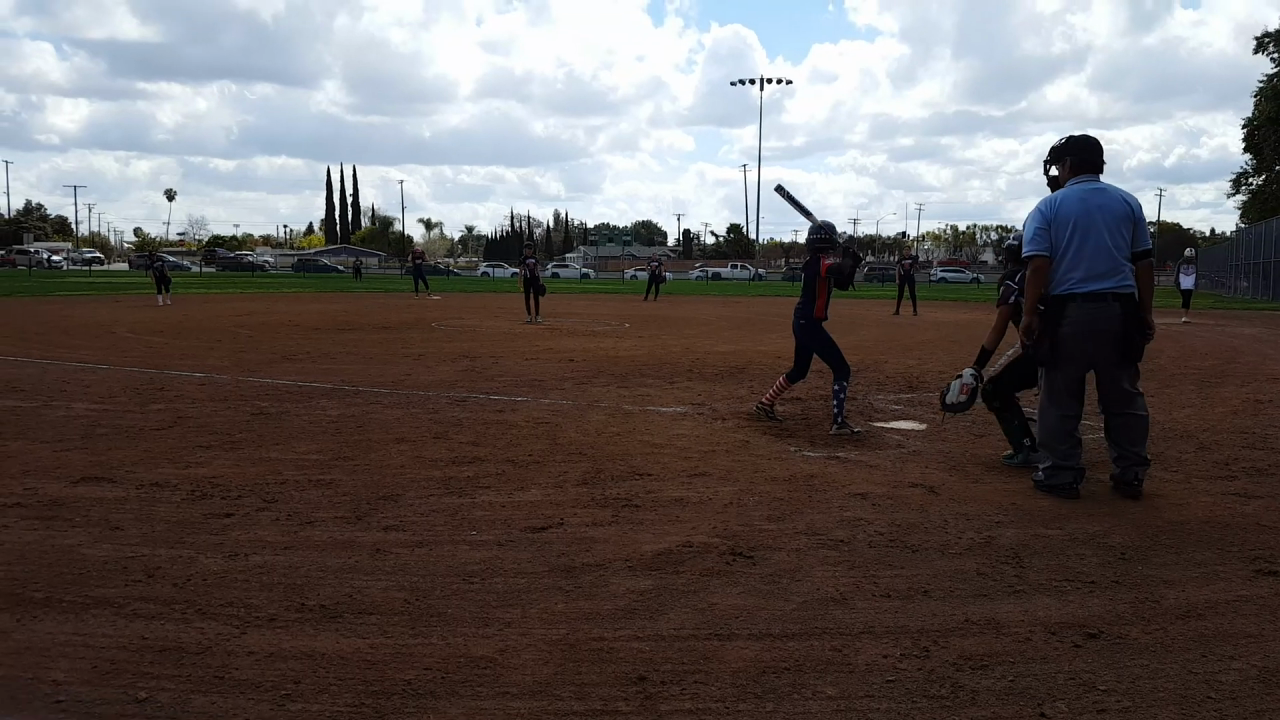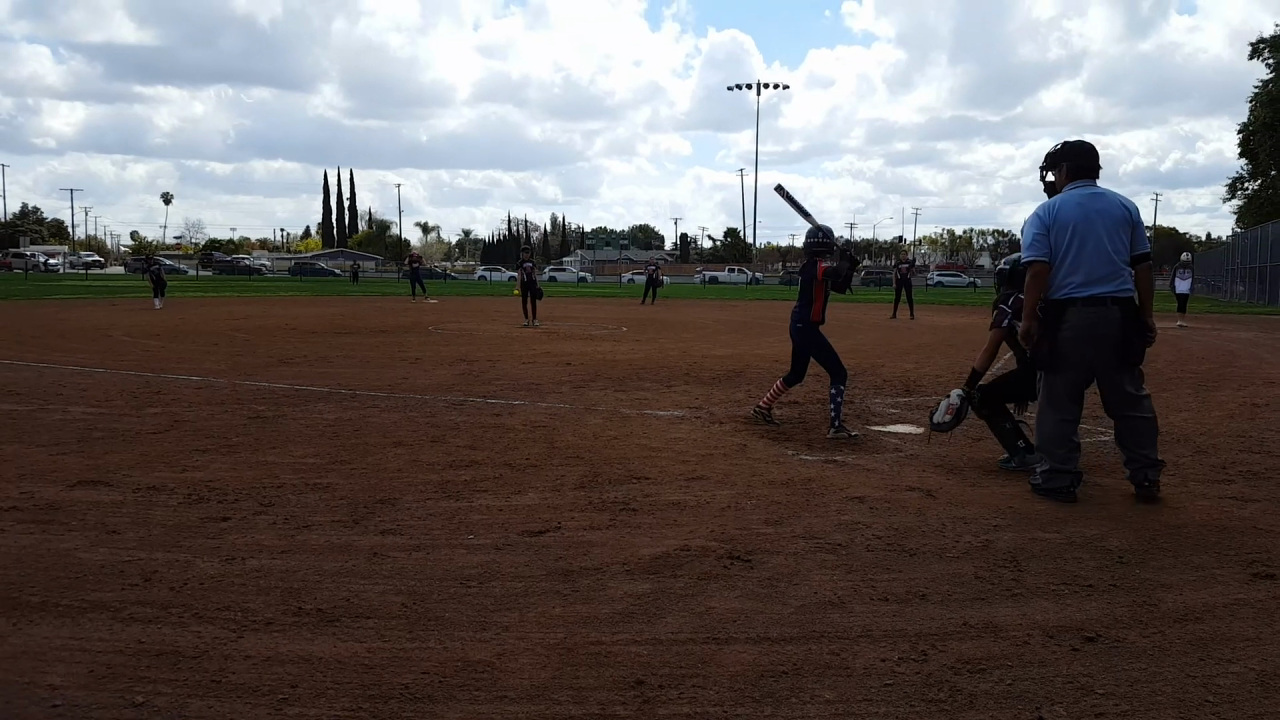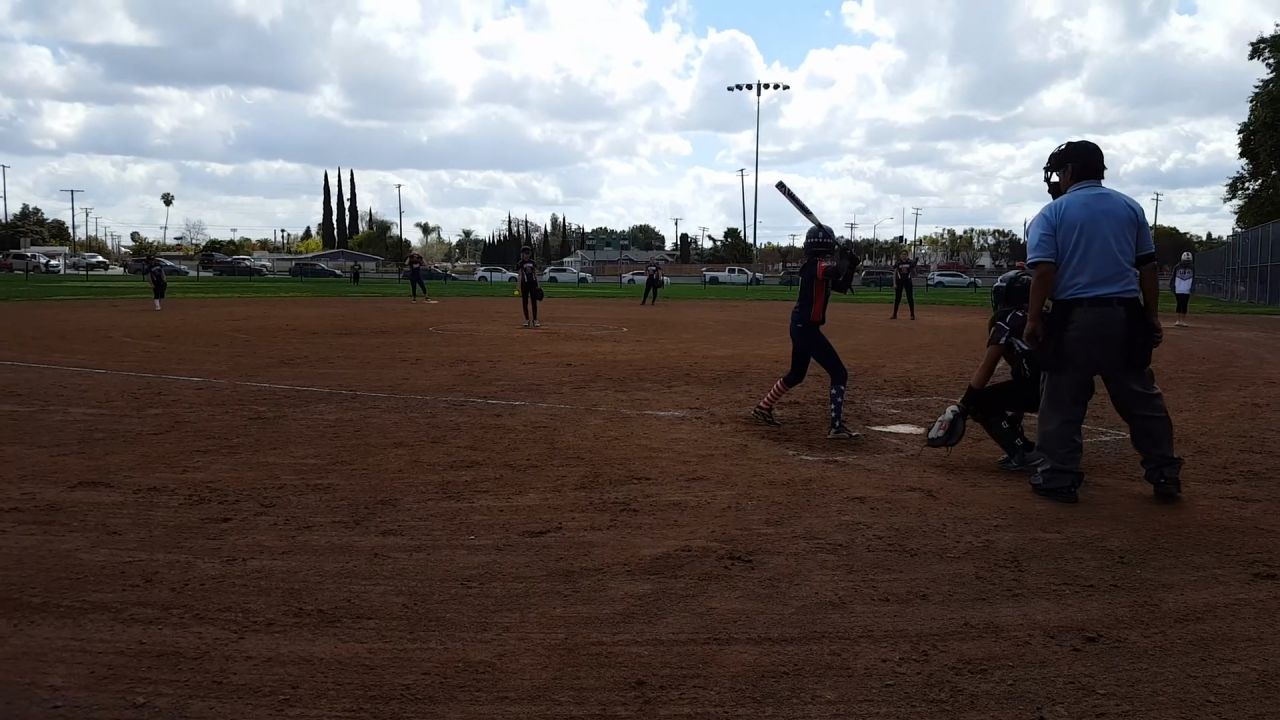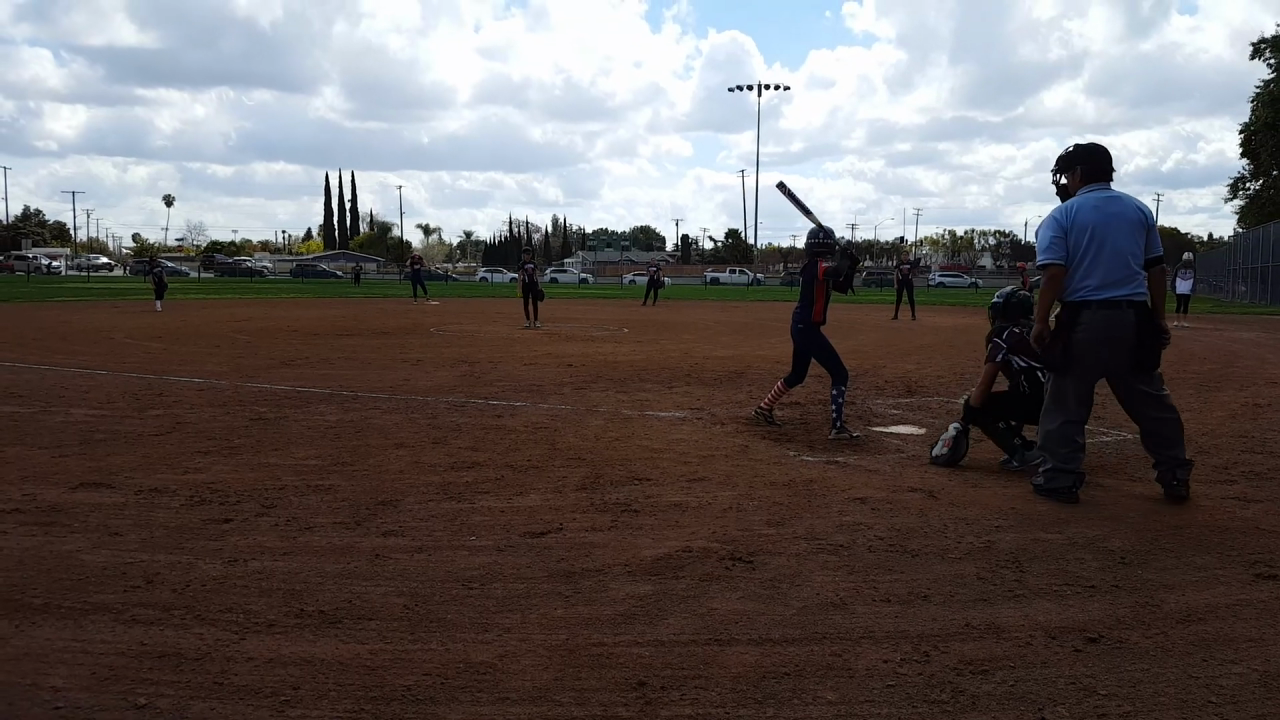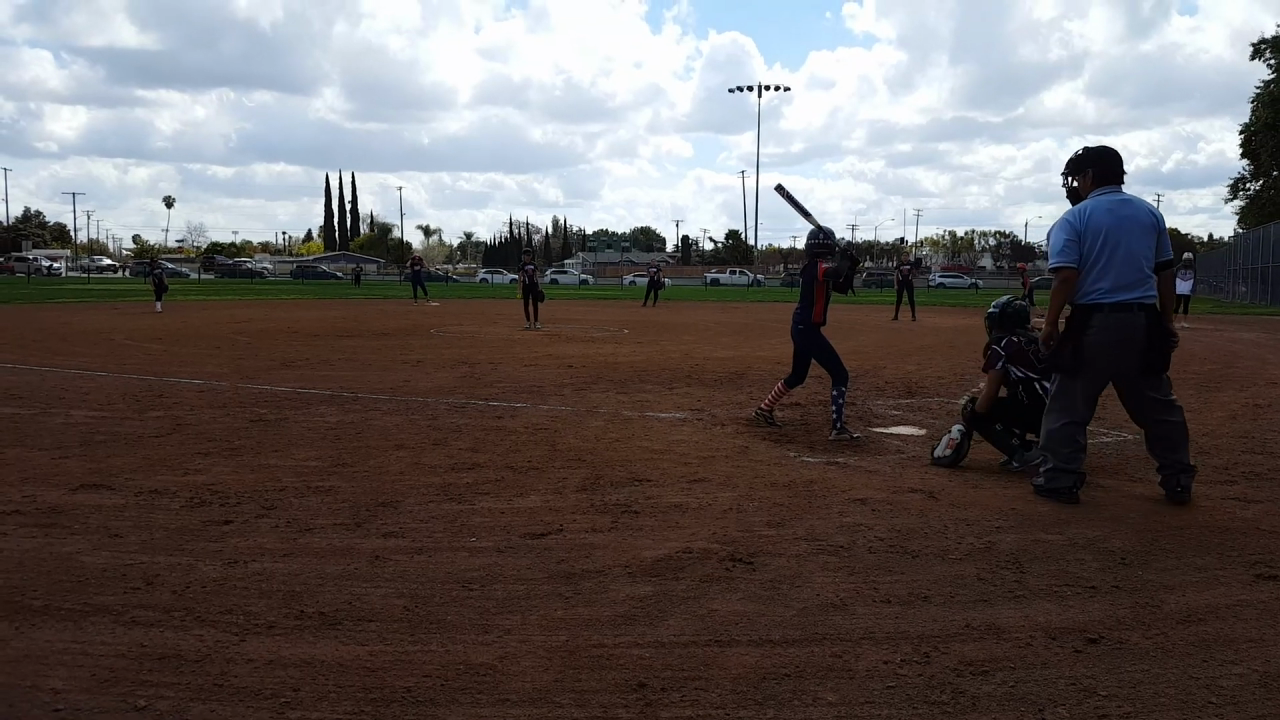
dt=0.1s
person 1, frame 1
left shoulder: (1049, 206)
right shoulder: (1128, 202)
left elbow: (1039, 266)
right elbow: (1143, 263)
left wrist: (1030, 313)
right wrist: (1145, 312)
left hip: (1068, 313)
right hip: (1119, 312)
left knee: (1061, 399)
right knee: (1125, 397)
left ankle: (1060, 475)
right ankle: (1131, 473)
person 1, frame 2
left shoulder: (1047, 211)
right shoulder: (1125, 207)
left elbow: (1038, 271)
right elbow: (1142, 266)
left wrist: (1029, 318)
right wrist: (1146, 316)
left hip: (1068, 317)
right hip: (1119, 315)
left knee: (1060, 402)
right knee: (1130, 400)
left ankle: (1058, 478)
right ankle: (1146, 476)
person 1, frame 3
left shoulder: (1053, 213)
right shoulder: (1131, 207)
left elbow: (1044, 272)
right elbow: (1147, 267)
left wrist: (1033, 319)
right wrist: (1151, 317)
left hip: (1075, 318)
right hip: (1125, 316)
left knee: (1061, 404)
right knee: (1141, 400)
left ankle: (1058, 479)
right ankle: (1165, 474)
person 1, frame 4
left shoulder: (1062, 215)
right shoulder: (1140, 210)
left elbow: (1053, 274)
right elbow: (1156, 270)
left wrist: (1041, 321)
right wrist: (1159, 319)
left hip: (1083, 320)
right hip: (1133, 319)
left knee: (1065, 404)
right knee: (1150, 401)
left ankle: (1060, 478)
right ankle: (1176, 475)
person 1, frame 5
left shoulder: (1075, 218)
right shoulder: (1151, 214)
left elbow: (1067, 277)
right elbow: (1165, 273)
left wrist: (1051, 324)
right wrist: (1167, 321)
left hip: (1094, 323)
right hip: (1142, 322)
left knee: (1068, 405)
right knee: (1157, 406)
left ankle: (1060, 478)
right ankle: (1178, 480)
person 2, frame 1
left shoulder: (816, 263)
right shoulder: (819, 262)
left elbow: (843, 284)
right elbow: (840, 271)
left wrist: (853, 264)
right wrist: (847, 257)
left hip: (804, 323)
right hip: (810, 324)
left knee: (799, 371)
right knee: (842, 369)
left ankle: (765, 404)
right ankle: (838, 423)
person 2, frame 2
left shoulder: (813, 266)
right shoulder: (816, 266)
left elbow: (841, 287)
right elbow: (837, 274)
left wrist: (850, 267)
right wrist: (844, 260)
left hip: (800, 326)
right hip: (807, 327)
left knee: (796, 374)
right knee: (838, 373)
left ankle: (762, 408)
right ankle: (835, 426)
person 2, frame 3
left shoulder: (815, 266)
right shoulder: (816, 265)
left elbow: (842, 287)
right elbow: (836, 273)
left wrist: (850, 267)
right wrist: (844, 259)
left hip: (801, 326)
right hip: (807, 328)
left knee: (796, 375)
right knee: (838, 373)
left ankle: (763, 408)
right ankle: (836, 426)
person 2, frame 4
left shoulder: (817, 267)
right shoulder: (817, 265)
left elbow: (843, 287)
right elbow: (837, 273)
left wrist: (851, 267)
right wrist: (844, 259)
left hip: (802, 327)
right hip: (808, 328)
left knee: (797, 375)
right knee: (839, 374)
left ankle: (764, 409)
right ankle: (837, 427)
person 2, frame 5
left shoulder: (816, 268)
right shoulder: (817, 266)
left elbow: (843, 288)
right elbow: (837, 274)
left wrist: (851, 267)
right wrist: (844, 260)
left hip: (802, 328)
right hip: (808, 329)
left knee: (797, 376)
right knee: (839, 374)
left ankle: (764, 409)
right ankle: (837, 428)
person 3, frame 1
left shoulder: (1014, 280)
left elbow: (997, 330)
left wrist: (976, 367)
right wrist: (1028, 372)
left knee: (994, 390)
left ankle: (1028, 450)
person 3, frame 2
left shoulder: (1008, 303)
left elbow: (989, 351)
left wrist: (967, 389)
right wrist: (1024, 395)
left knee: (982, 397)
left ankle: (1024, 453)
person 3, frame 3
left shoulder: (1006, 320)
left elbow: (985, 370)
left wrist: (962, 407)
right wrist: (1017, 410)
left knee: (977, 401)
left ankle: (1023, 451)
person 3, frame 4
left shoulder: (1003, 335)
left elbow: (984, 387)
left wrist: (962, 425)
right wrist: (1018, 424)
left hip: (1043, 401)
left knee: (976, 406)
left ankle: (1023, 452)
person 3, frame 5
left shoulder: (1001, 344)
right shoulder: (1033, 339)
left elbow: (989, 395)
left wrist: (965, 428)
right wrist: (1021, 432)
left hip: (1041, 413)
left knee: (972, 409)
left ankle: (1023, 452)
